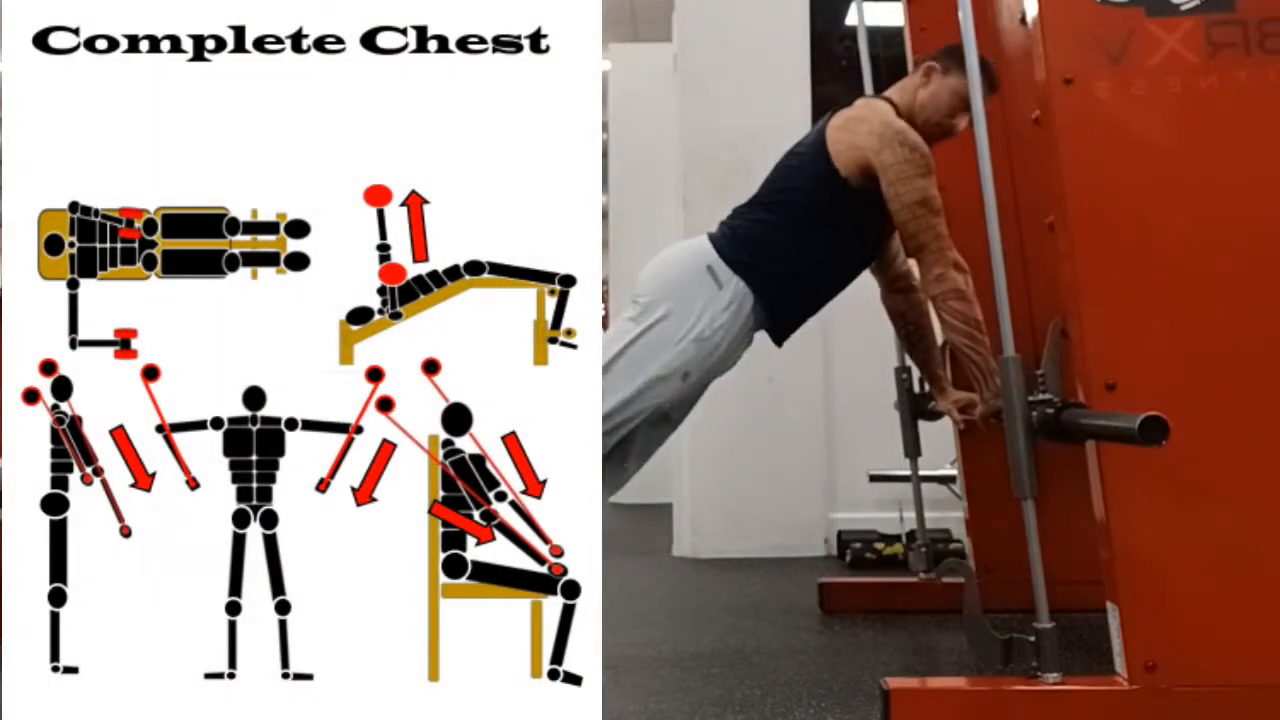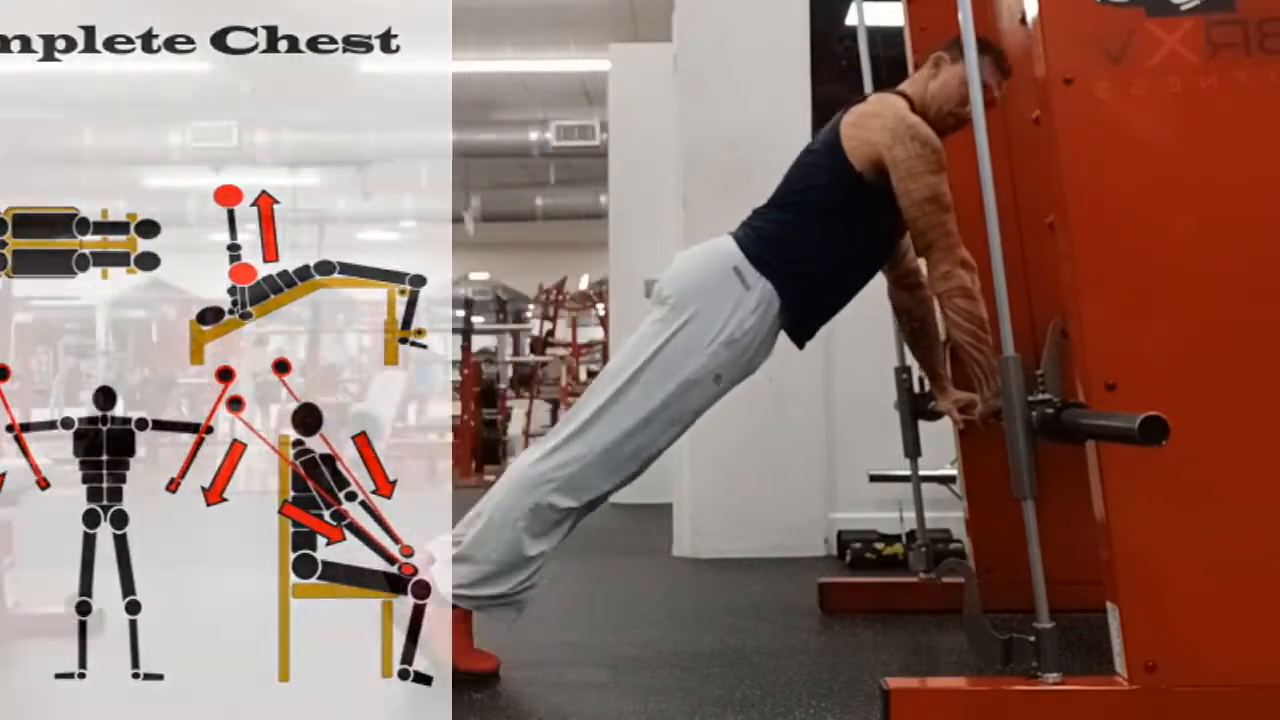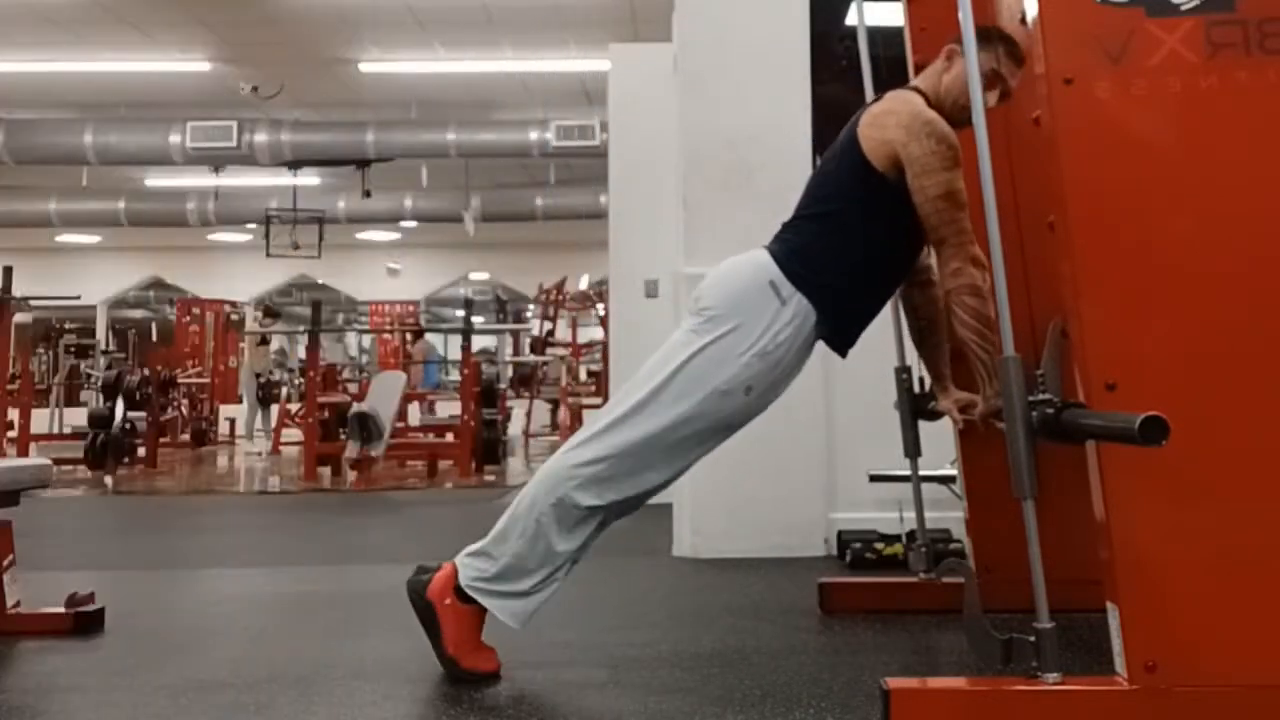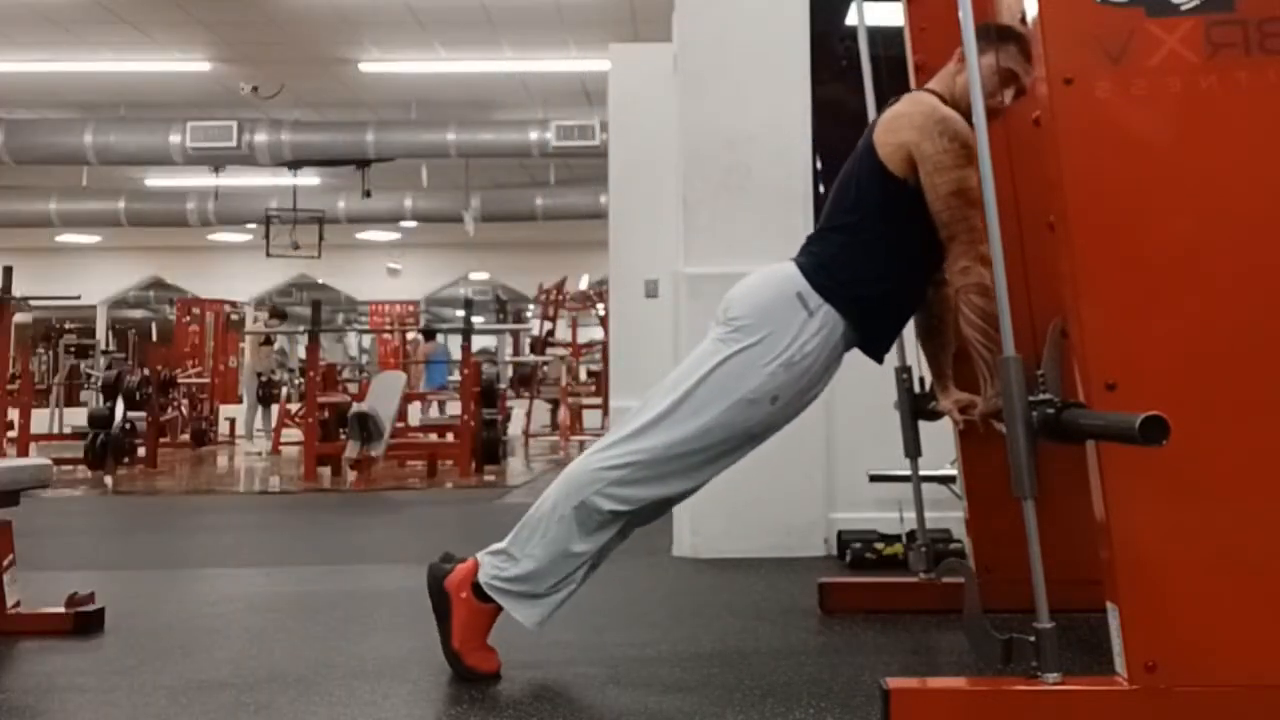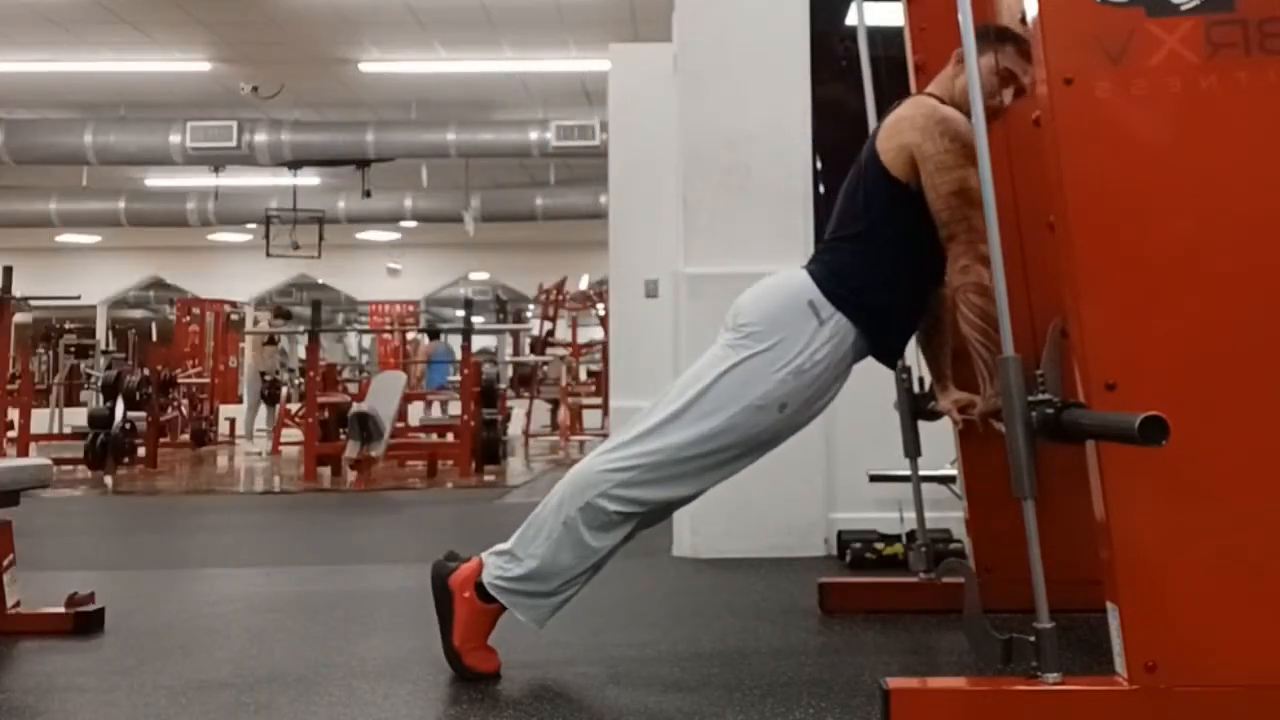
dt=0.4s
person 1, frame 1
left shoulder: (872, 142)
right shoulder: (890, 135)
left elbow: (901, 285)
right elbow: (941, 271)
left wrist: (940, 389)
right wrist: (992, 390)
left hip: (716, 291)
right hip: (709, 291)
left knee: (612, 454)
person 1, frame 2
left shoulder: (883, 135)
right shoulder: (900, 127)
left elbow: (908, 276)
right elbow: (950, 266)
left wrist: (940, 385)
right wrist: (990, 386)
left hip: (741, 292)
right hip: (734, 290)
left knee: (592, 449)
right knee: (589, 451)
left ankle: (456, 574)
right ankle: (453, 585)
person 1, frame 3
left shoulder: (906, 133)
right shoulder: (919, 125)
left elbow: (920, 276)
right elbow: (962, 265)
left wrist: (944, 386)
right wrist: (996, 388)
left hip: (777, 311)
right hip: (768, 307)
left knee: (624, 457)
right knee: (617, 454)
left ankle: (476, 579)
right ankle: (464, 586)
person 1, frame 4
left shoulder: (921, 133)
right shoulder: (937, 126)
left elbow: (930, 275)
right elbow: (969, 266)
left wrist: (944, 386)
right wrist: (997, 388)
left hip: (805, 323)
right hip: (794, 318)
left knee: (648, 464)
right knee: (641, 461)
left ankle: (492, 579)
right ankle: (480, 584)
person 1, frame 5
left shoulder: (924, 135)
right shoulder: (939, 127)
left elbow: (928, 275)
right elbow: (969, 266)
left wrist: (945, 386)
right wrist: (997, 388)
left hip: (814, 328)
right hip: (805, 325)
left knee: (653, 464)
right knee: (648, 463)
left ankle: (494, 577)
right ankle: (482, 583)
